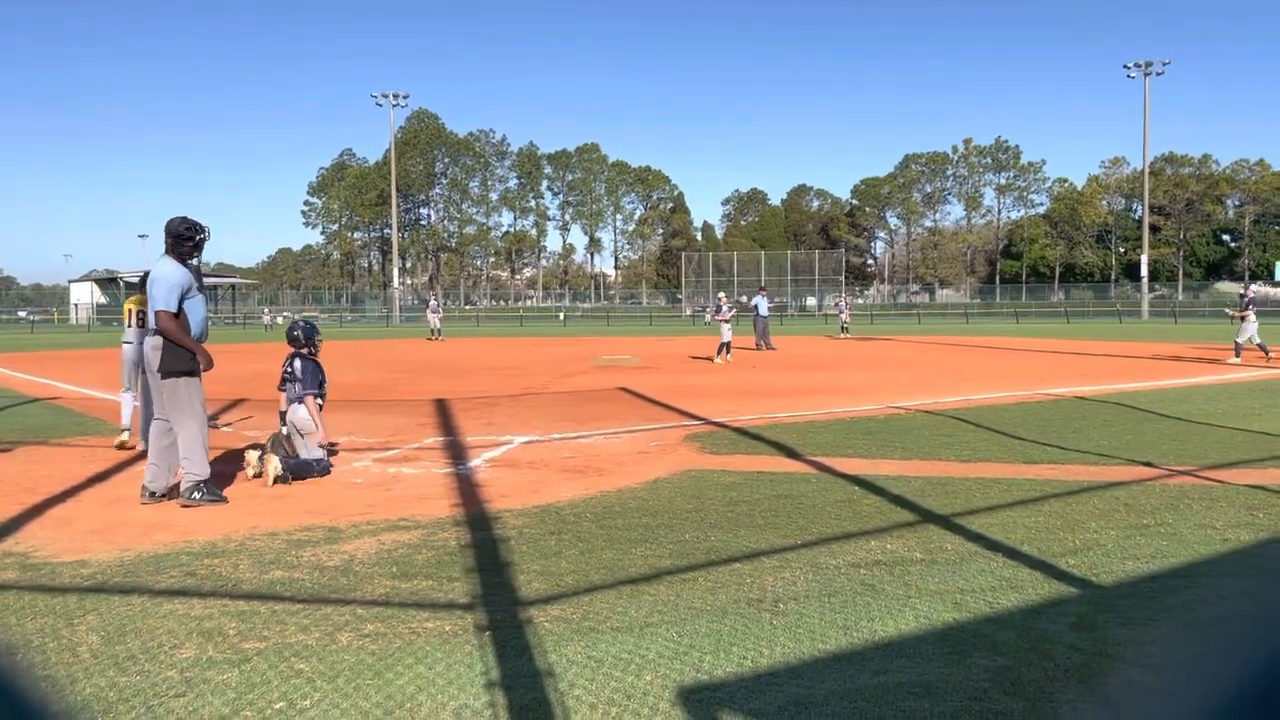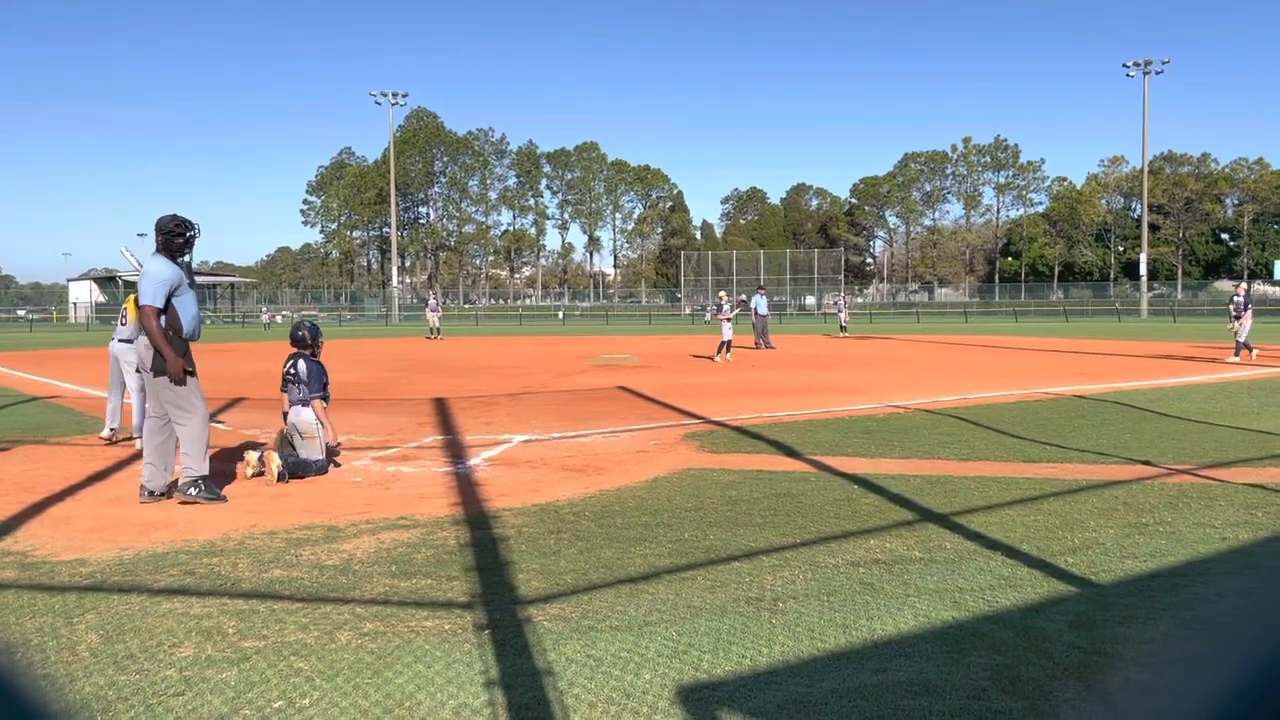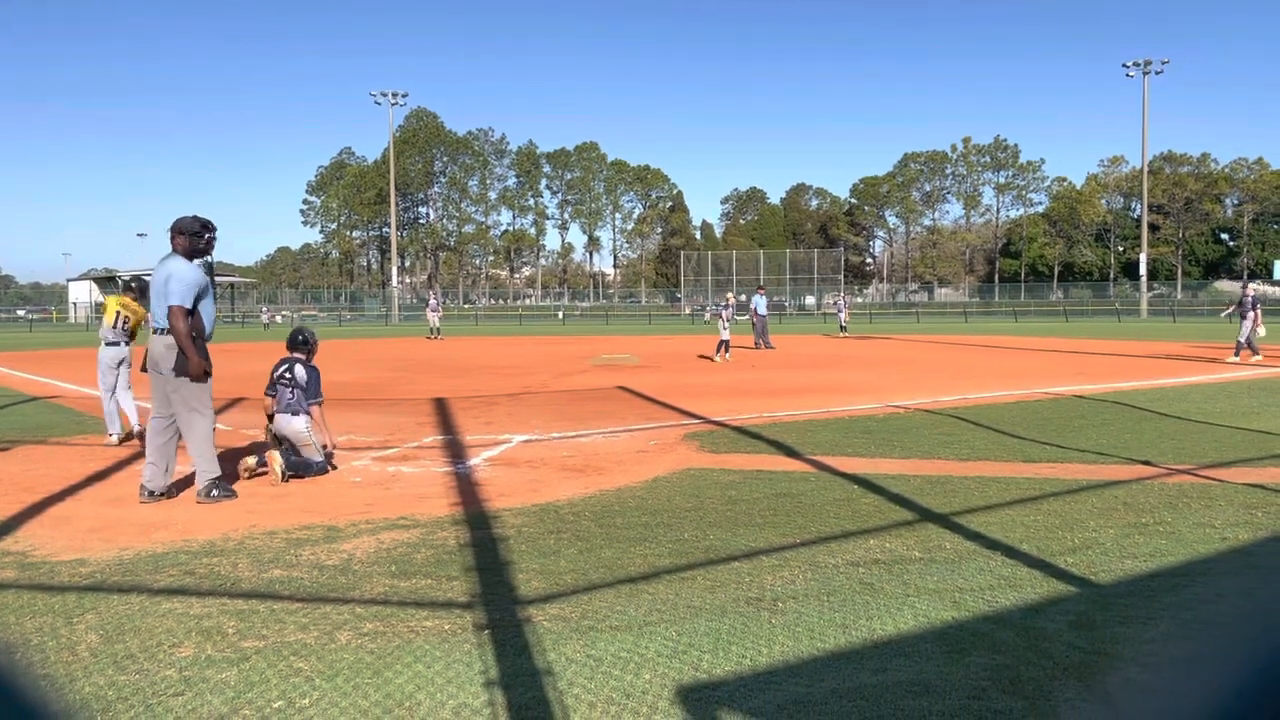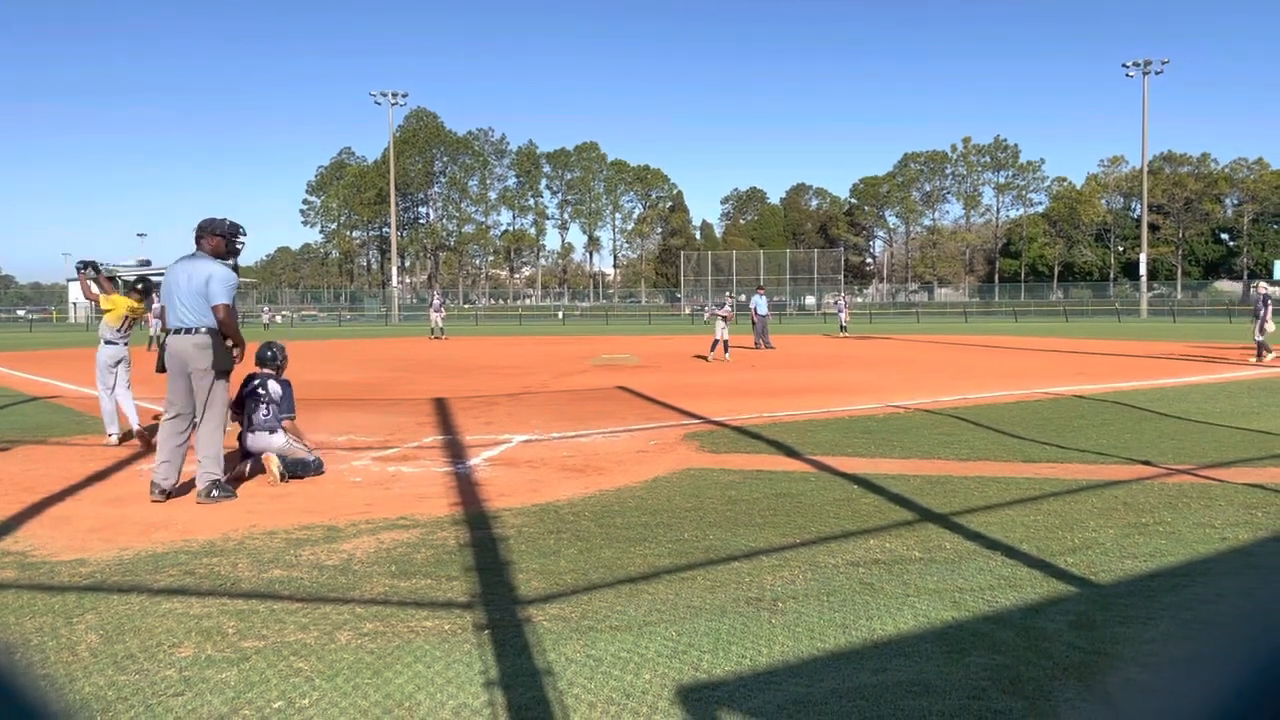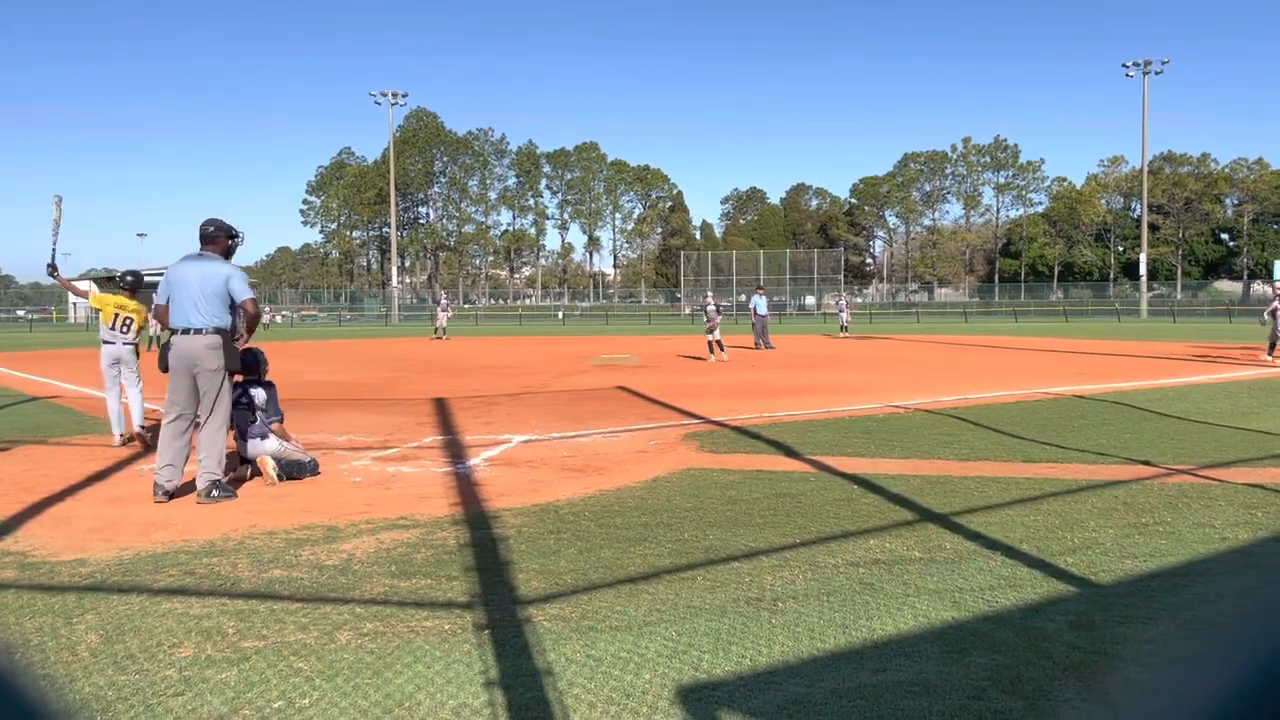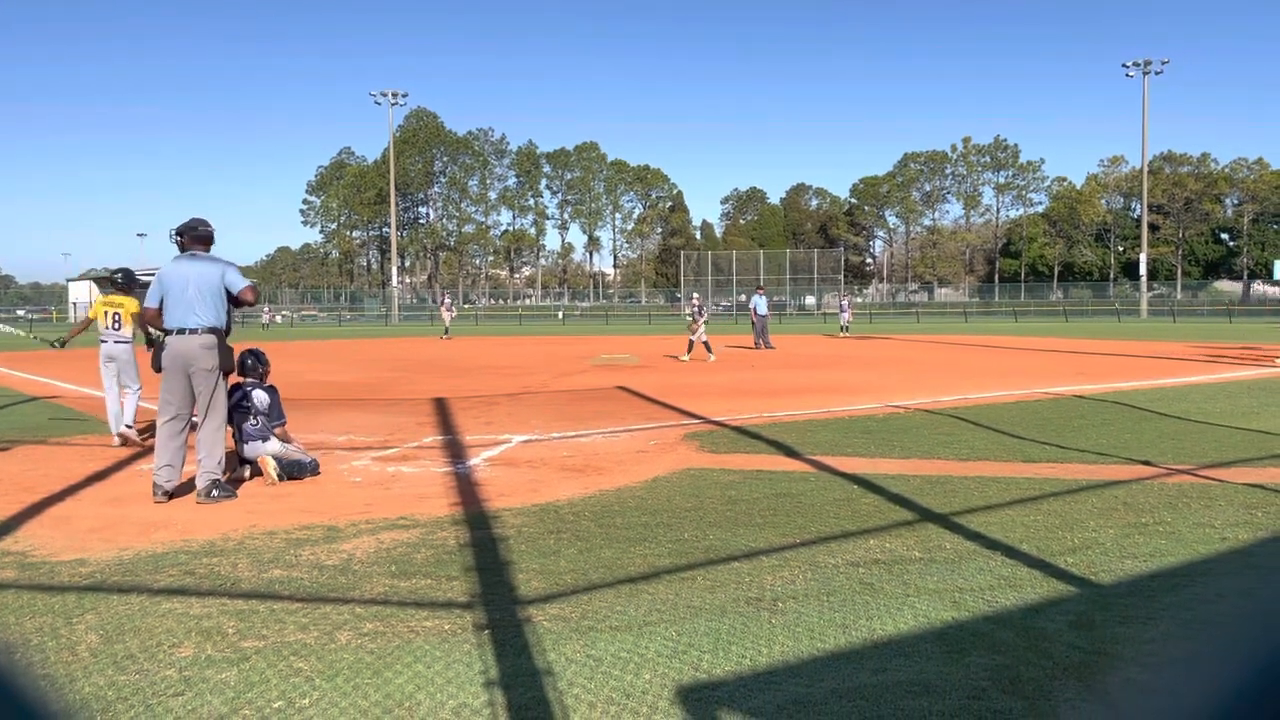
dt=0.4s
person 1, frame 1
left shoulder: (179, 268)
right shoulder: (170, 272)
right elbow: (164, 321)
right wrist: (199, 349)
left hip: (165, 351)
right hip: (172, 351)
left knee: (165, 418)
right knee: (190, 417)
left ankle: (156, 485)
right ankle: (194, 485)
person 1, frame 2
left shoulder: (175, 266)
right shoulder: (161, 270)
right elbow: (148, 317)
right wrist: (171, 356)
left hip: (165, 349)
right hip: (164, 350)
left knee: (159, 416)
right knee: (193, 413)
left ankle: (153, 485)
right ankle: (192, 481)
person 1, frame 3
left shoulder: (166, 266)
right shoulder: (186, 271)
right elbow: (176, 317)
right wrist: (194, 356)
left hip: (160, 347)
right hip: (180, 348)
left knee: (163, 417)
right knee: (198, 416)
left ankle: (153, 485)
right ankle: (208, 483)
person 1, frame 4
left shoulder: (174, 269)
right shoulder: (220, 272)
left elbow: (166, 313)
right elbow: (222, 315)
right wrist: (239, 342)
left hip: (174, 344)
right hip: (205, 345)
left knee: (176, 415)
right knee: (211, 417)
left ankle: (162, 481)
right ankle: (210, 484)
person 1, frame 5
left shoulder: (176, 268)
right shoulder: (229, 271)
left elbow: (159, 311)
right elbow: (251, 309)
right wrist: (247, 333)
left hip: (179, 345)
right hip: (213, 346)
left knee: (176, 415)
right knee: (214, 417)
left ankle: (164, 482)
right ankle: (209, 484)
person 1, frame 6
left shoulder: (166, 270)
right shoulder: (222, 268)
left elbow: (149, 314)
right elbow: (250, 297)
right wrist: (231, 301)
left hip: (173, 346)
right hip: (207, 345)
left knee: (171, 416)
right knee: (211, 416)
left ankle: (163, 483)
right ankle: (209, 484)
